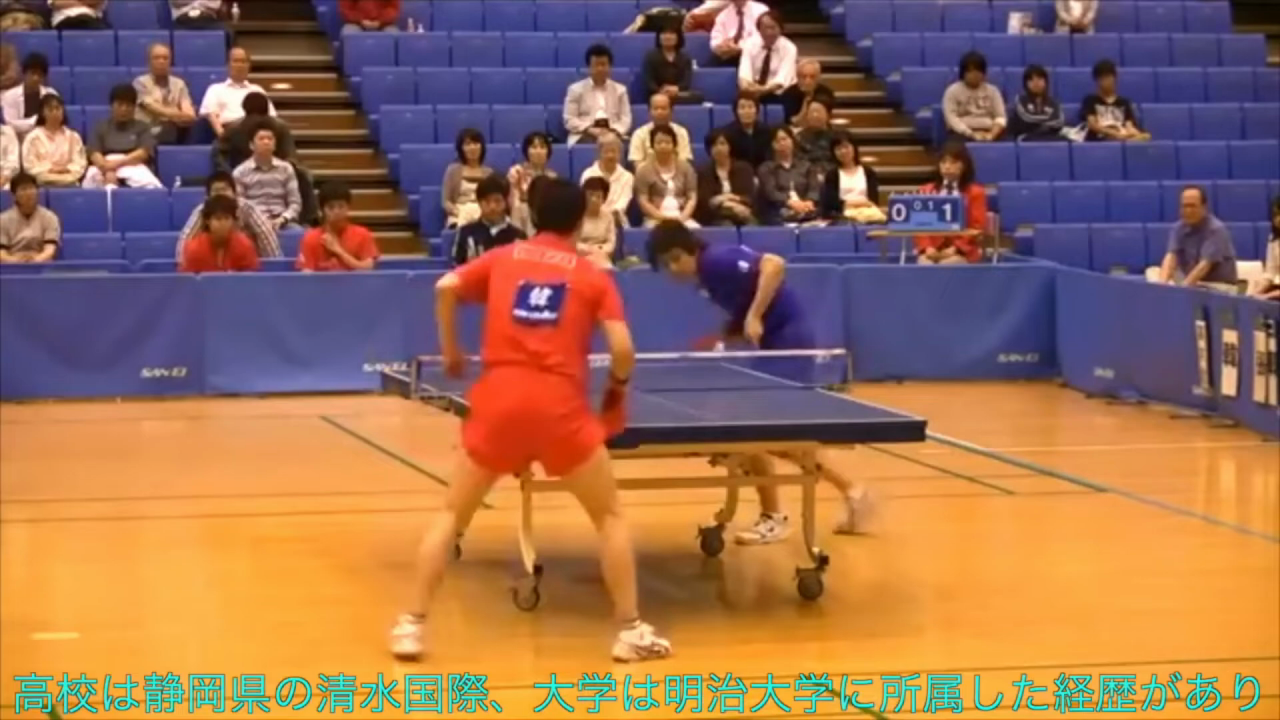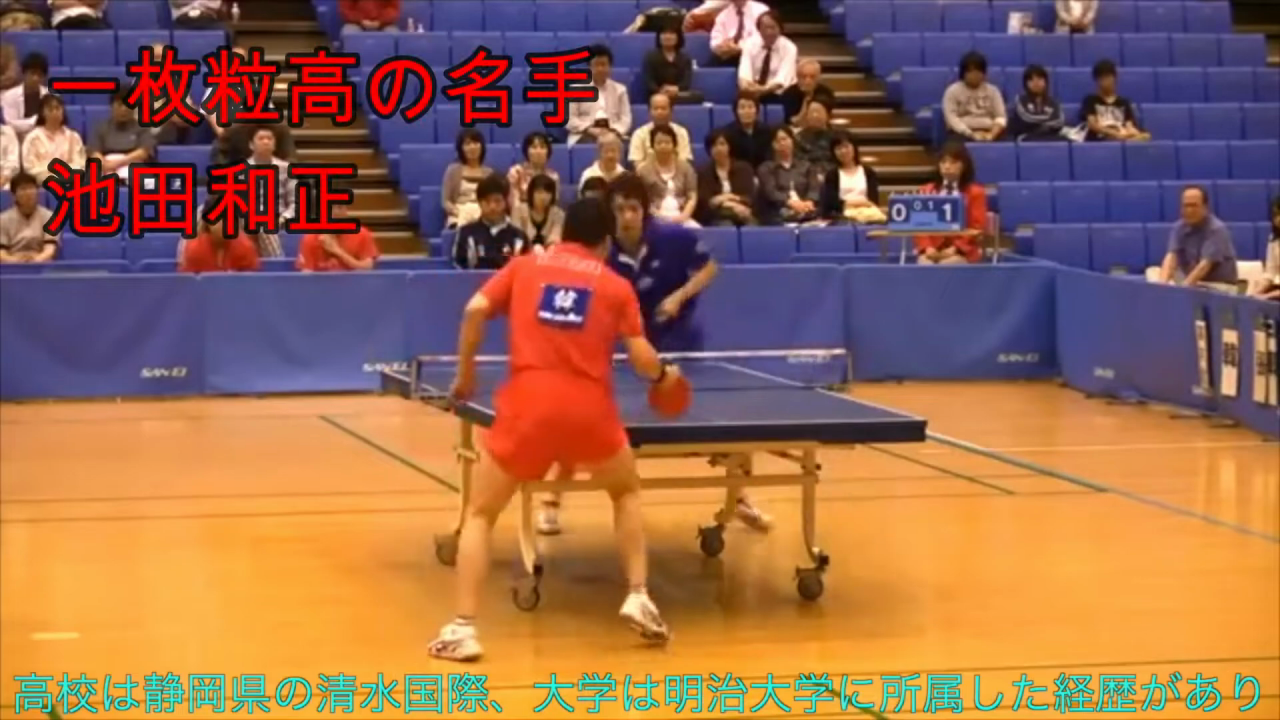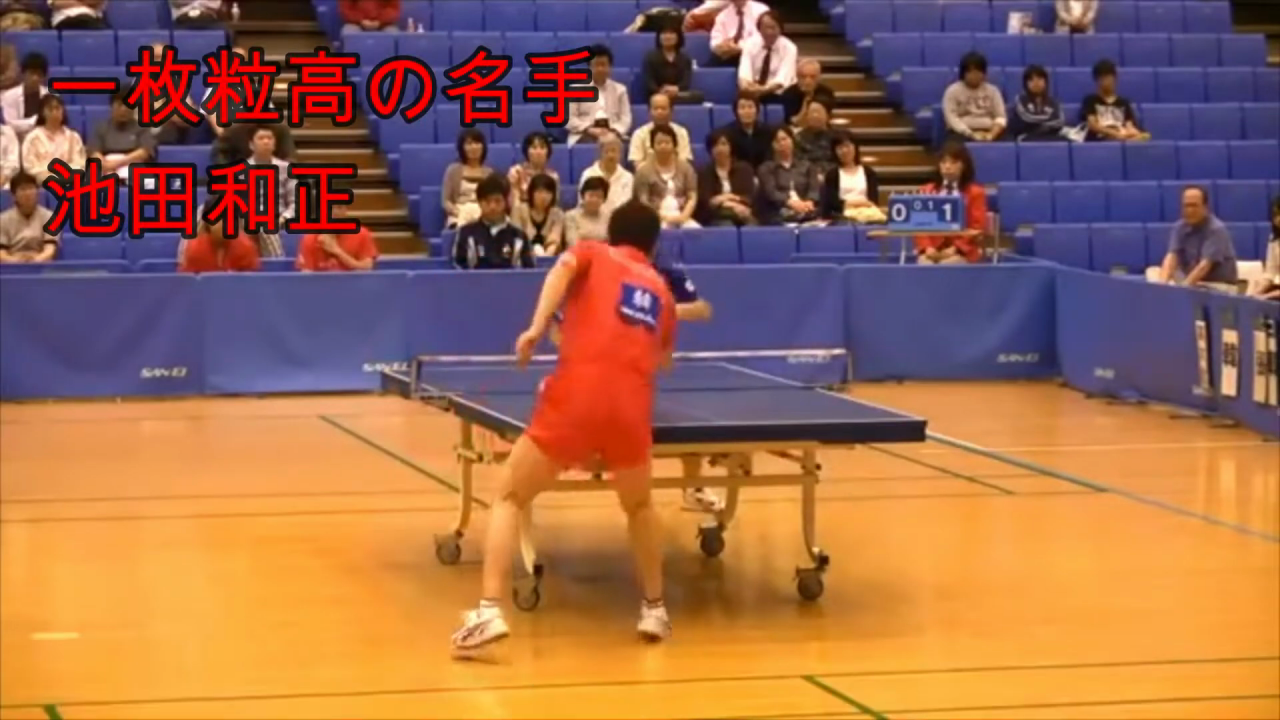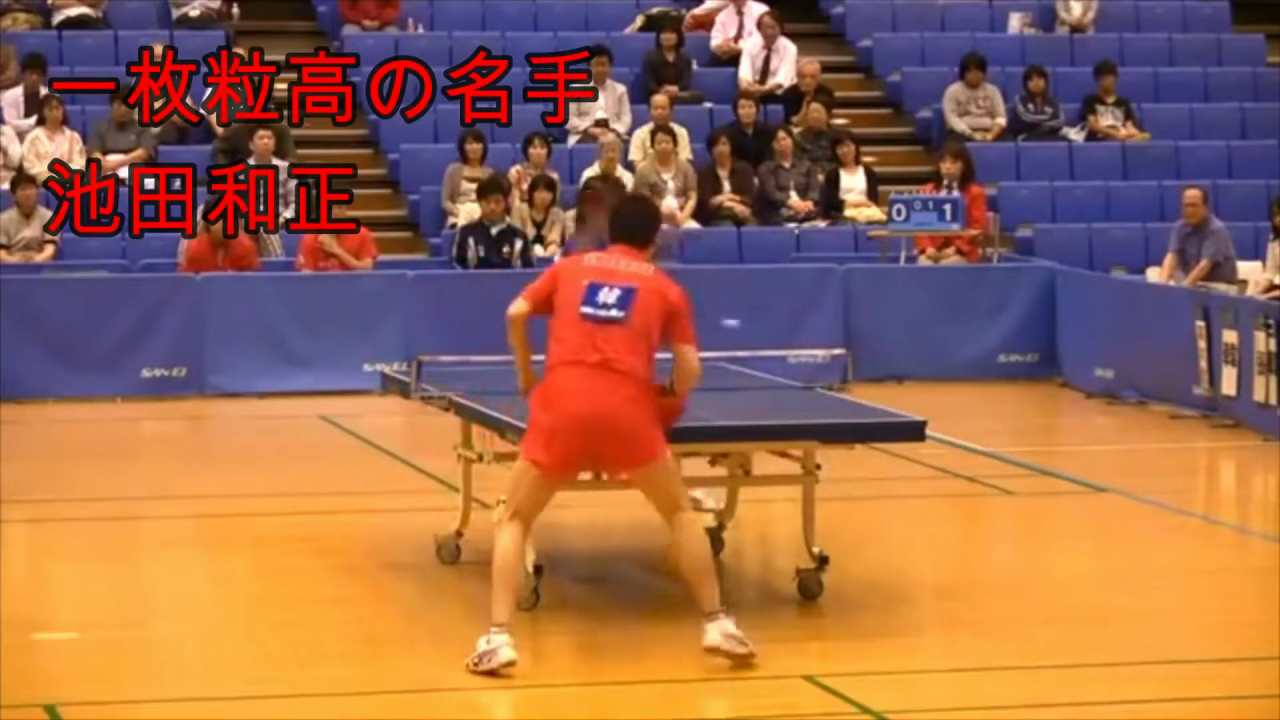
dt=0.4s
person 1, frame 1
left shoulder: (500, 259)
right shoulder: (593, 276)
left elbow: (445, 288)
right elbow: (621, 345)
left wrist: (449, 348)
right wrist: (619, 386)
left hip: (499, 401)
right hip: (560, 407)
left knee: (452, 513)
right knee: (609, 515)
left ankle: (412, 624)
right ankle: (631, 630)
person 1, frame 2
left shoulder: (525, 266)
right shoulder: (615, 284)
left elbow: (478, 309)
right elbow: (643, 359)
left wrist: (464, 371)
right wrist: (666, 374)
left hip: (528, 405)
right hip: (590, 407)
left knee: (479, 513)
right knee: (626, 490)
left ankle: (462, 627)
right ankle: (639, 597)
person 1, frame 3
left shoulder: (591, 254)
right shoulder: (663, 292)
left elbow: (562, 271)
left wrist: (534, 330)
left hip: (576, 396)
right hip: (631, 407)
left knee: (508, 500)
right knee: (639, 505)
left ankle: (489, 611)
right ankle: (654, 609)
person 1, frame 4
left shoulder: (569, 266)
right shoulder: (666, 288)
left elbow: (516, 315)
right elbow: (689, 370)
left wrist: (527, 377)
right wrist: (672, 397)
left hip: (562, 403)
right hip: (627, 410)
left knee: (514, 520)
right knee: (680, 513)
left ankle: (497, 638)
right ankle: (718, 623)
person 2, frame 1
left shoulder: (718, 263)
right shoulder: (712, 275)
left elbow: (774, 266)
left wrist: (754, 317)
right wrist: (720, 336)
left hip: (788, 342)
right hip: (780, 344)
left ankle: (773, 517)
right ankle: (851, 492)
person 2, frame 2
left shoulder: (673, 238)
left elbow: (710, 267)
left wrist: (680, 296)
left hip: (679, 338)
left ankle: (740, 499)
right ankle: (553, 503)
person 2, frame 3
left shoulder: (665, 277)
right shoulder: (594, 279)
left elbow: (702, 308)
right elbow: (557, 329)
left wrist: (672, 310)
right wrist: (570, 350)
left hip: (643, 363)
right hip: (597, 364)
left knee: (689, 421)
left ankle: (693, 489)
right ankle: (519, 497)
person 2, frame 4
left shoulder: (627, 234)
right shoulder: (579, 250)
left wrist: (666, 221)
left hip: (619, 344)
right hip: (576, 345)
left knee: (654, 412)
right knee: (551, 422)
left ankle: (679, 488)
right ankle: (511, 497)
